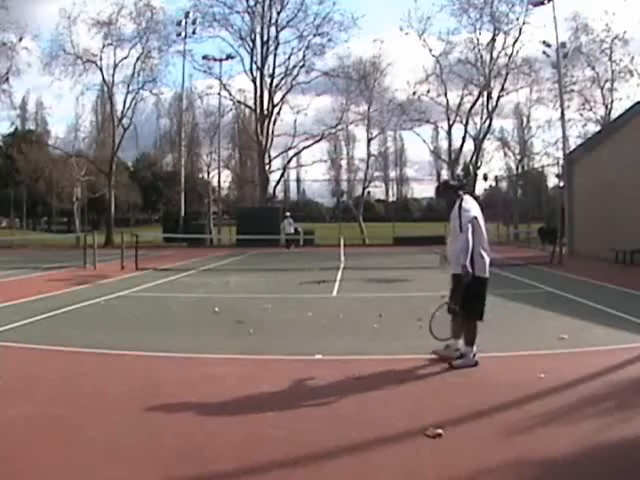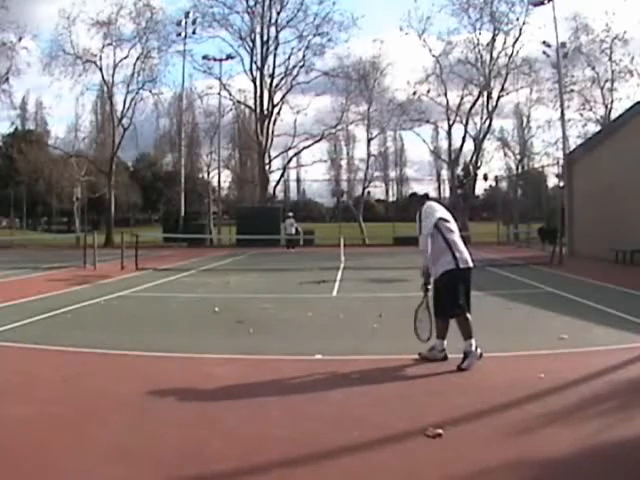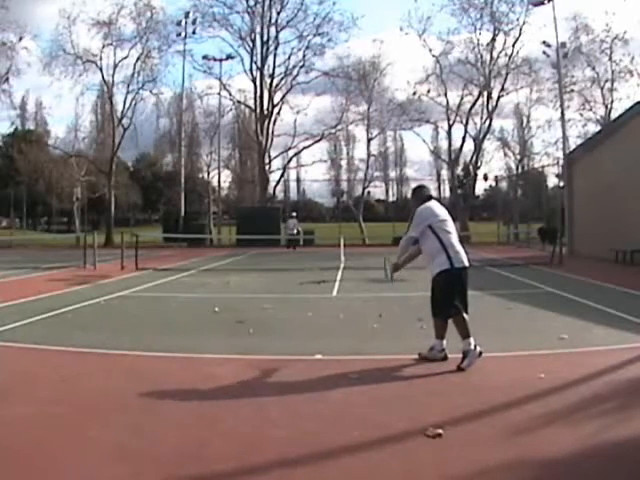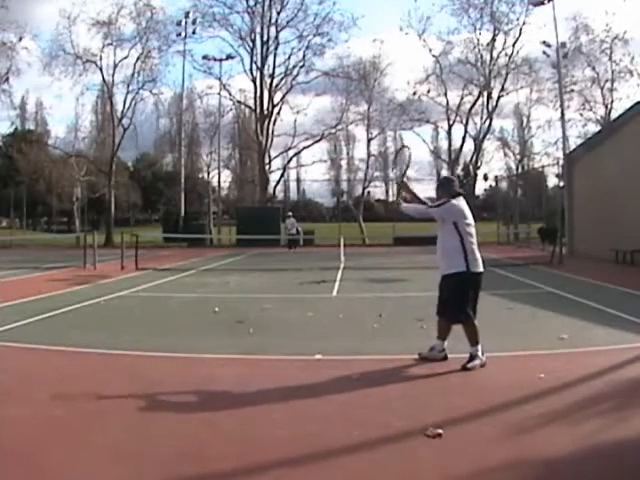
dt=1s
person 1, frame 1
left shoulder: (462, 207)
right shoulder: (465, 204)
left elbow: (465, 237)
left wrist: (464, 264)
right wrist: (453, 257)
left hip: (469, 269)
right hip: (469, 267)
left knee: (466, 313)
right knee: (457, 310)
left ankle: (469, 354)
right ankle: (454, 348)
person 1, frame 2
left shoulder: (426, 209)
right shoulder: (432, 211)
left elbow: (424, 237)
left wrist: (425, 265)
right wrist: (429, 274)
left hip: (454, 267)
right hip: (445, 268)
left knee: (458, 308)
right knee: (440, 309)
left ankle: (472, 348)
right ankle: (439, 348)
person 1, frame 3
left shoulder: (424, 210)
right shoulder: (432, 211)
left elbow: (408, 239)
right elbow: (420, 245)
left wrist: (398, 260)
right wrist: (403, 263)
left hip: (450, 266)
right hip: (444, 268)
left knee: (454, 308)
right knee: (439, 309)
left ankle: (470, 347)
right ankle: (439, 348)
person 1, frame 4
left shoulder: (453, 206)
right shoulder: (451, 207)
left elbow: (423, 211)
right elbow: (428, 207)
left wrist: (402, 205)
right wrist: (409, 193)
left hip: (464, 271)
right hip: (453, 270)
left knee: (464, 315)
right knee: (445, 312)
left ankle: (477, 354)
right ankle: (439, 349)
